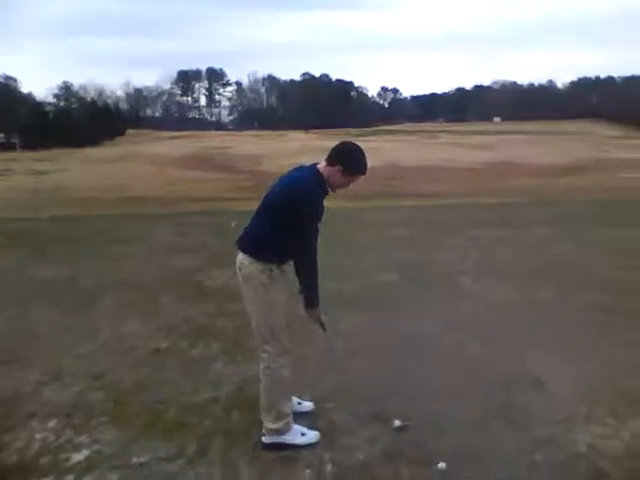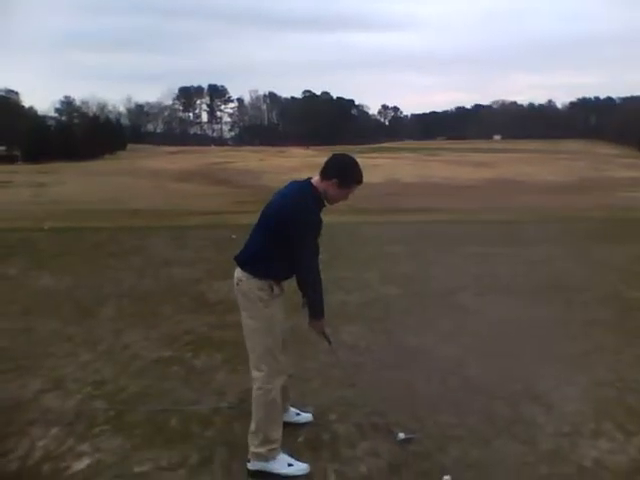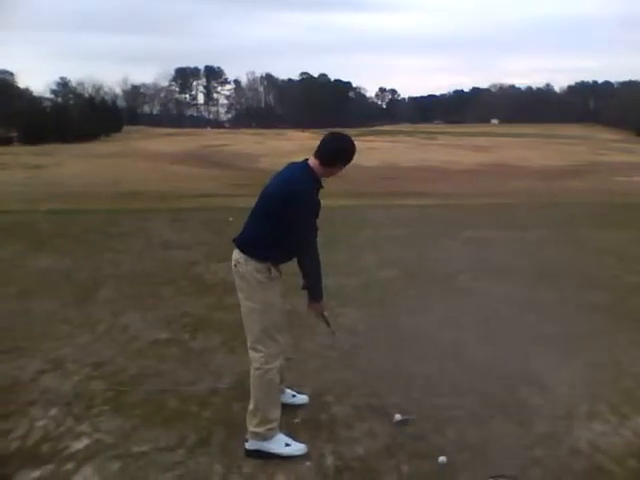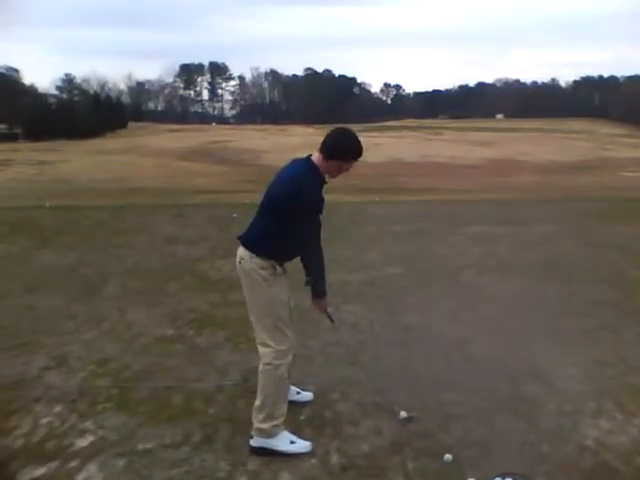
dt=1s
person 1, frame 1
left shoulder: (304, 177)
right shoulder: (307, 193)
left elbow: (299, 245)
right elbow: (306, 250)
left wrist: (305, 290)
right wrist: (311, 301)
left hip: (268, 260)
right hip: (259, 266)
left knee: (278, 339)
right knee: (275, 347)
left ankle: (279, 398)
right ankle: (277, 428)
person 1, frame 2
left shoulder: (299, 192)
right shoulder: (303, 208)
left elbow: (299, 259)
right elbow: (307, 265)
left wrist: (308, 300)
right wrist: (316, 312)
left hip: (260, 277)
right hip: (258, 284)
left knee: (274, 354)
right knee: (269, 367)
left ankle: (278, 408)
person 1, frame 3
left shoulder: (296, 173)
right shoulder: (303, 192)
left elbow: (300, 241)
right elbow: (306, 247)
left wrist: (308, 282)
right wrist: (315, 294)
left hip: (257, 259)
right hip: (257, 266)
left knee: (273, 336)
right knee: (267, 348)
left ankle: (274, 390)
right ankle: (261, 435)
person 1, frame 4
left shoulder: (300, 169)
right shoulder: (306, 187)
left elbow: (302, 238)
right elbow: (309, 243)
left wrist: (312, 279)
right wrist: (318, 290)
left hip: (262, 257)
right hip: (261, 264)
left knee: (281, 328)
right knee: (277, 345)
left ankle: (278, 388)
right ankle: (266, 433)
